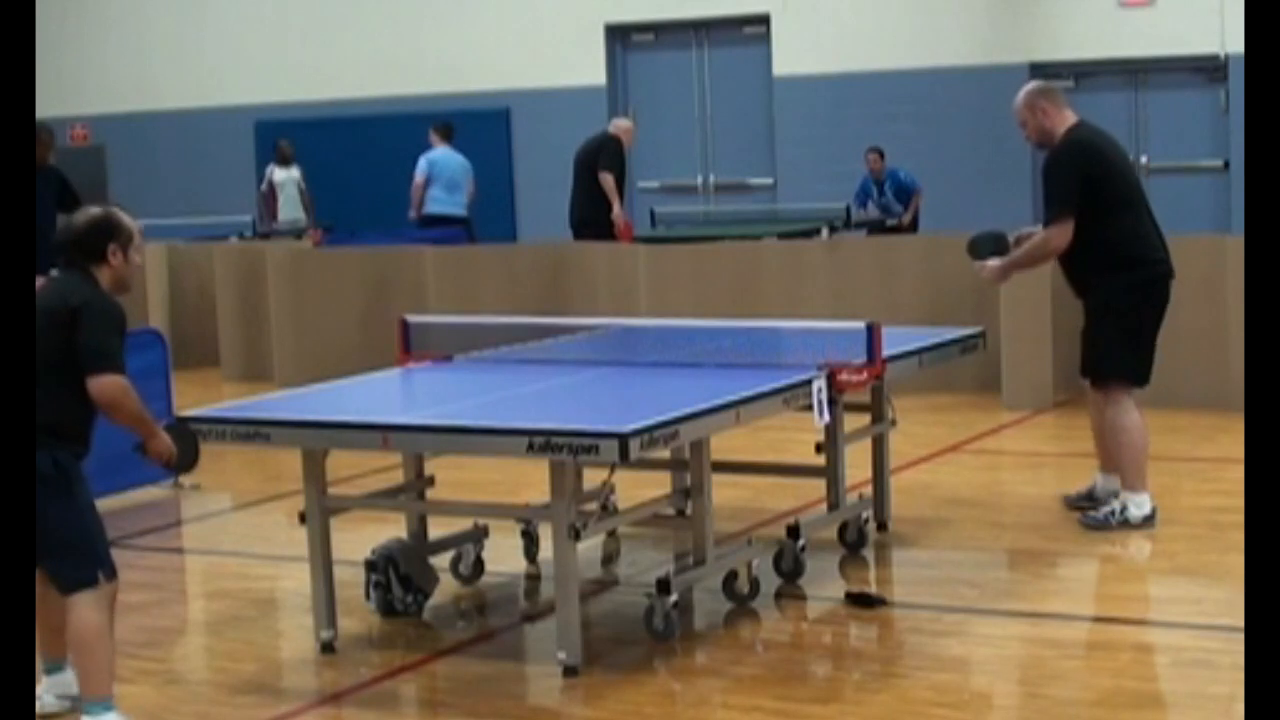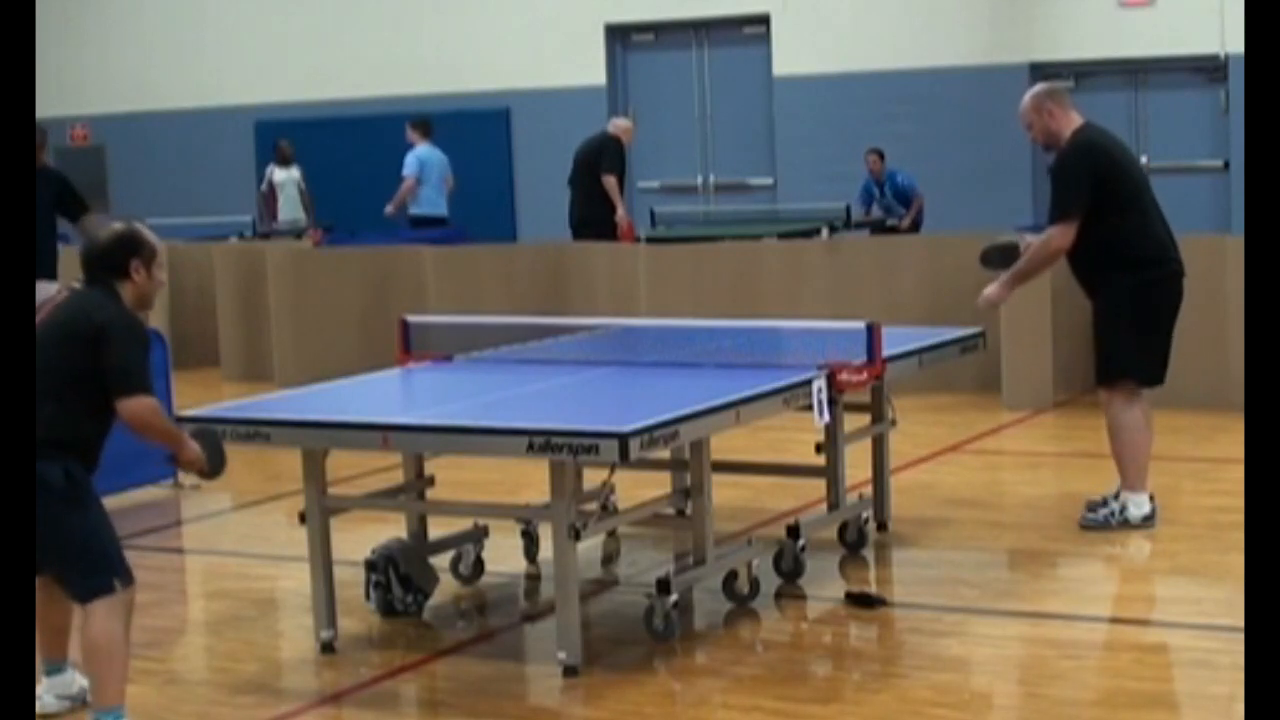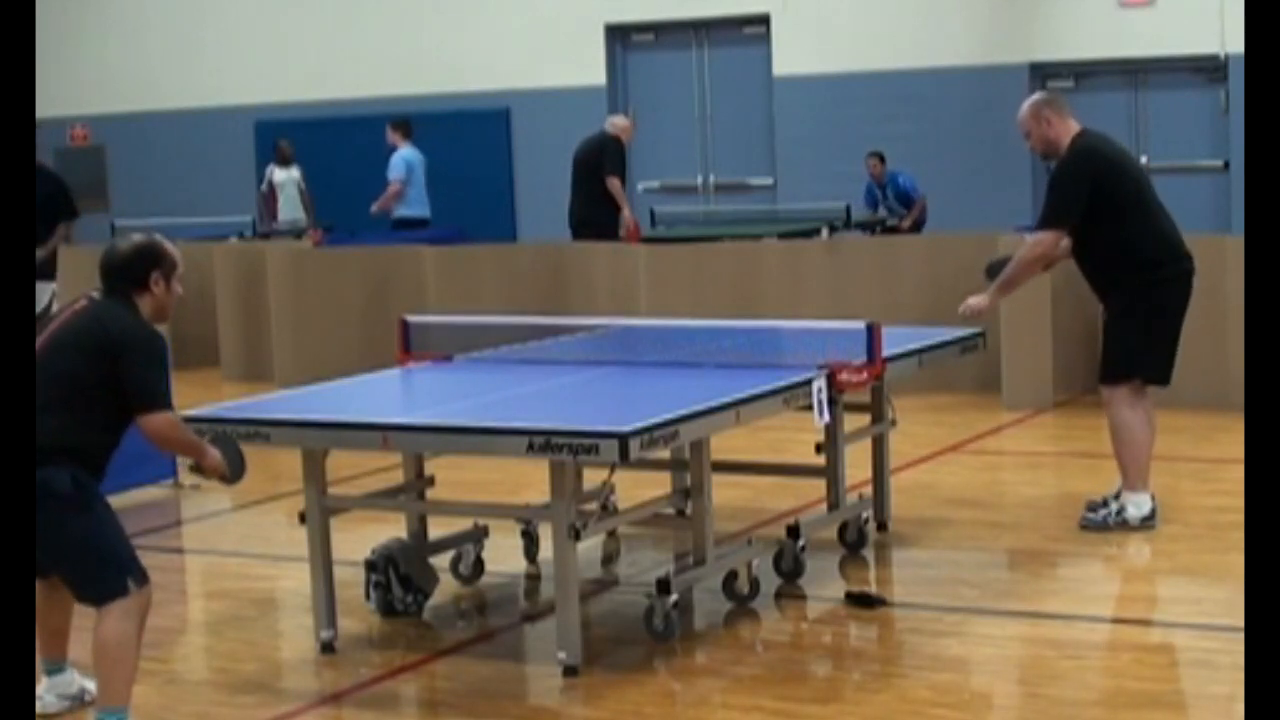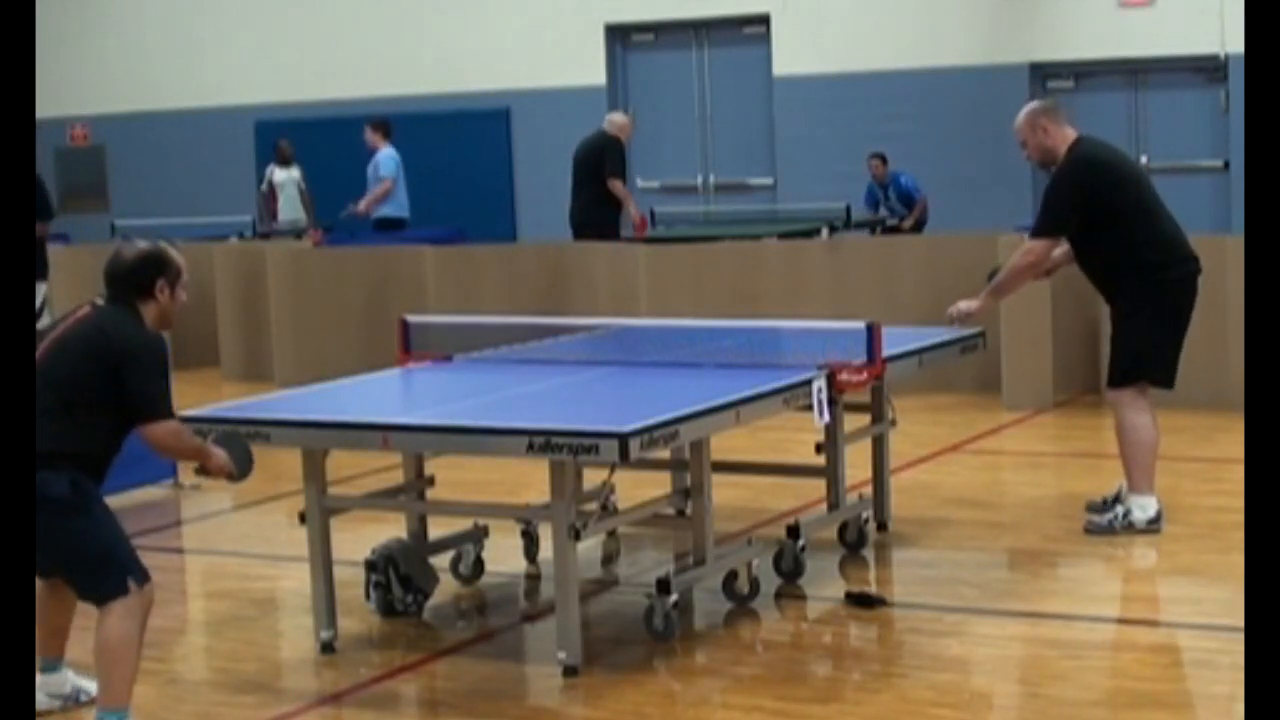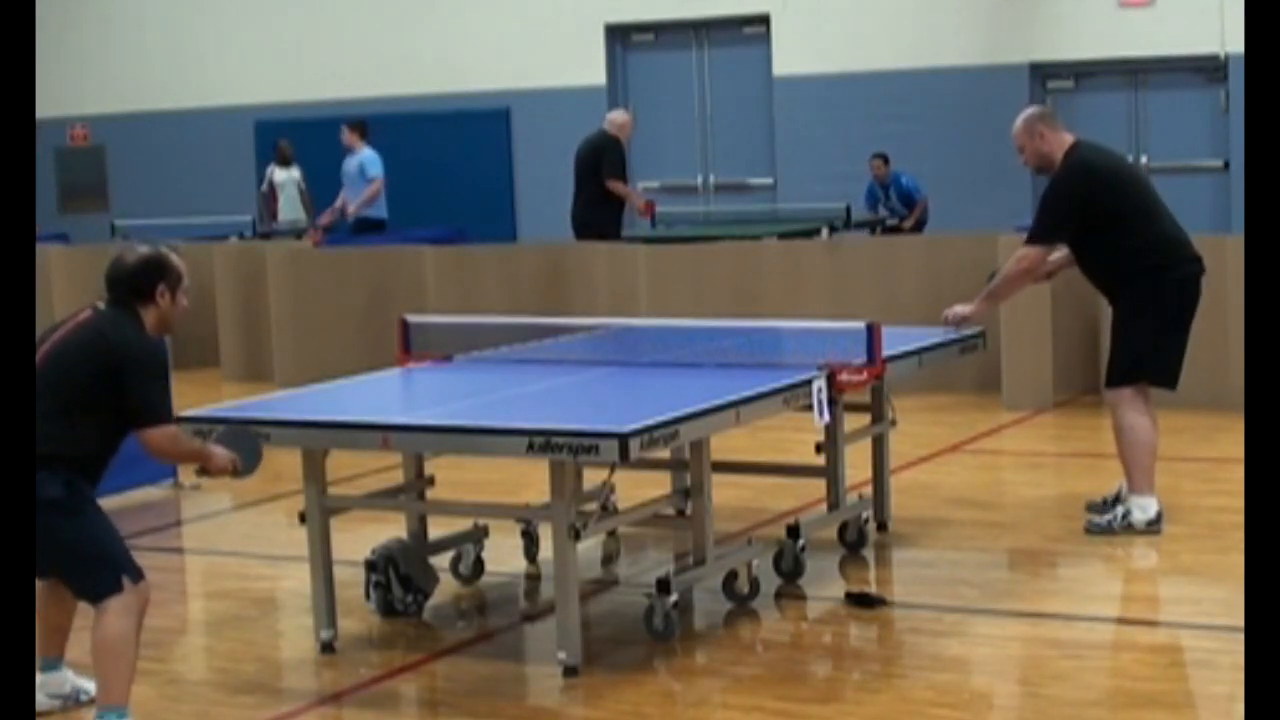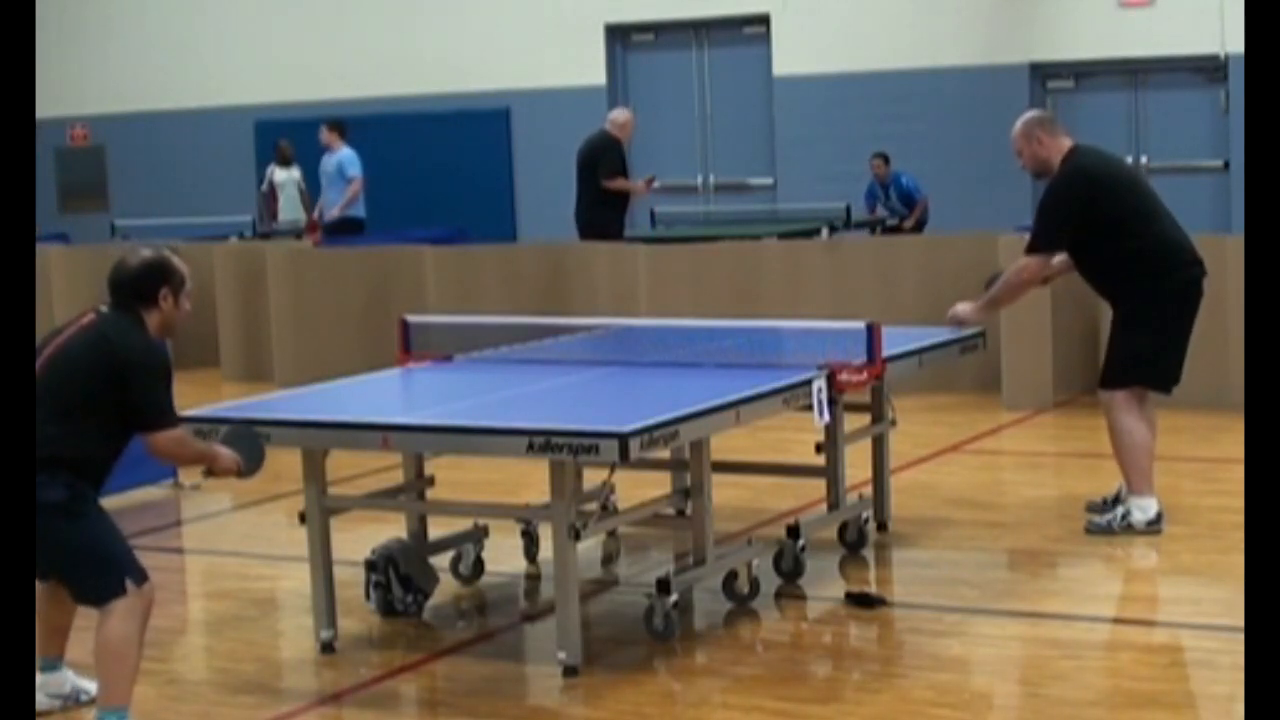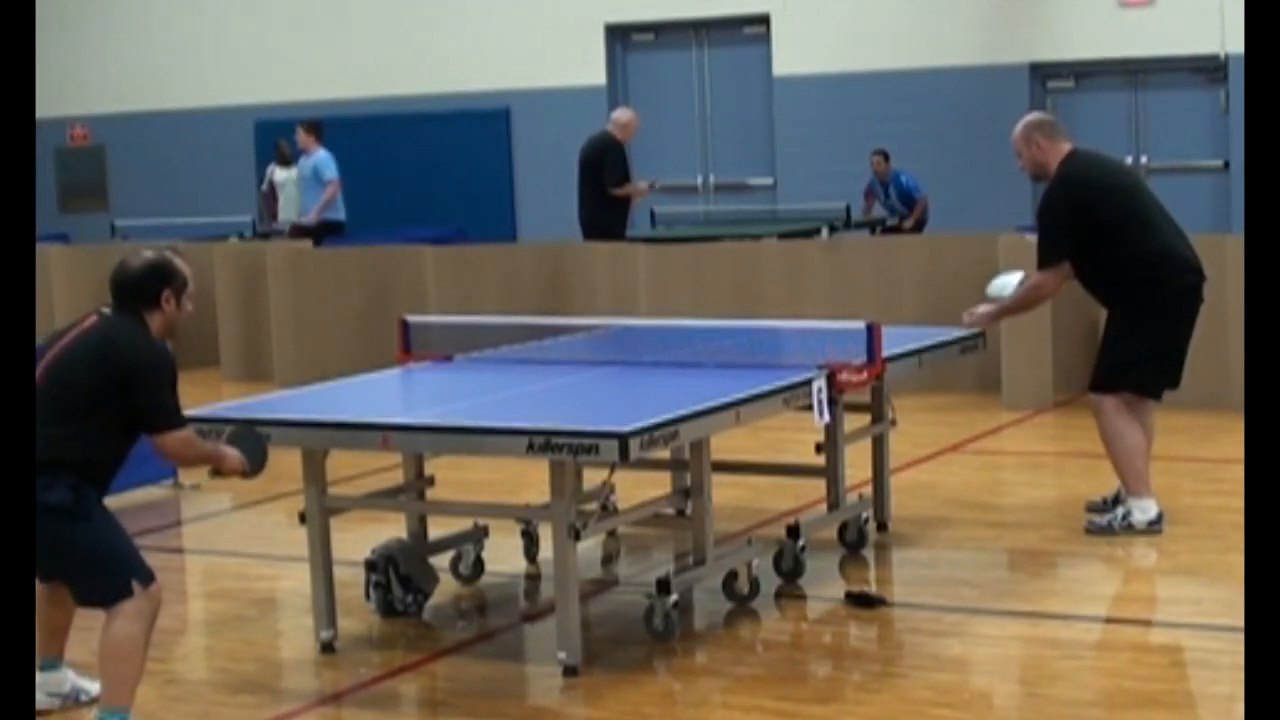
dt=0.7s
person 1, frame 1
left shoulder: (54, 295)
right shoulder: (95, 305)
right elbow: (106, 388)
right wrist: (153, 434)
left hip: (43, 454)
right hip: (45, 457)
left knee: (55, 567)
right knee: (91, 583)
person 1, frame 2
left shoulder: (68, 308)
right shoulder: (118, 323)
right elbow: (136, 409)
right wrist: (181, 444)
left hip: (45, 463)
right hip: (48, 469)
left knee: (58, 569)
right knee: (108, 591)
person 1, frame 3
left shoulder: (82, 315)
right shoulder: (136, 335)
right elbow: (156, 423)
right wrist: (202, 452)
left hip: (45, 470)
right hip: (50, 477)
left knee: (60, 570)
right knee: (125, 594)
person 1, frame 4
left shoulder: (86, 321)
right shoulder: (138, 342)
right elbow: (160, 433)
right wrist: (207, 454)
left hip: (46, 473)
right hip: (48, 481)
left knee: (63, 568)
right knee: (128, 593)
person 1, frame 5
left shoulder: (88, 326)
right shoulder: (138, 346)
right elbow: (158, 437)
right wrist: (207, 455)
left hip: (45, 477)
right hip: (46, 483)
left knee: (64, 569)
right knee: (123, 591)
left ankle: (52, 682)
person 1, frame 6
left shoulder: (90, 329)
right shoulder: (140, 350)
right elbow: (166, 443)
right wrist: (213, 456)
left hip: (46, 479)
right hip: (48, 487)
left knee: (63, 569)
right knee: (128, 594)
person 1, frame 7
left shoulder: (93, 330)
right shoulder: (145, 352)
right elbow: (174, 444)
right wrist: (220, 456)
left hip: (45, 482)
right hip: (51, 490)
left knee: (63, 569)
right knee: (135, 596)
left ankle: (52, 682)
person 2, frame 1
left shoulder: (1066, 155)
right shoulder: (1093, 142)
left elbow: (1058, 239)
left wrist: (1006, 266)
right wrist: (1033, 236)
left hip: (1125, 284)
right hip: (1136, 277)
left knee: (1114, 390)
right knee: (1102, 385)
left ankle: (1137, 503)
right ankle: (1110, 485)
person 2, frame 2
left shoulder: (1075, 156)
right shoulder: (1097, 144)
left elbow: (1060, 239)
left wrist: (1007, 283)
right wrist: (1036, 250)
left hip: (1134, 284)
right hip: (1148, 278)
left knee: (1118, 390)
right knee: (1128, 389)
left ankle: (1136, 504)
right ankle: (1133, 491)
person 2, frame 3
left shoulder: (1077, 164)
right shoulder: (1093, 153)
left elbow: (1042, 245)
left wrist: (991, 295)
right wrist: (1054, 257)
left hip: (1147, 285)
right hip: (1155, 279)
left knee: (1119, 390)
right knee: (1132, 388)
left ankle: (1137, 505)
right ankle: (1134, 492)
person 2, frame 4
left shoulder: (1075, 171)
right shoulder: (1091, 159)
left elbow: (1033, 253)
left wrist: (982, 301)
right wrist: (1055, 261)
left hip: (1154, 286)
right hip: (1159, 281)
left knee: (1127, 393)
right knee: (1131, 390)
left ankle: (1143, 507)
right ankle: (1136, 491)
person 2, frame 5
left shoulder: (1072, 177)
right shoulder: (1089, 164)
left elbow: (1027, 260)
left wrist: (978, 306)
right wrist: (1054, 263)
left hip: (1158, 285)
right hip: (1163, 280)
left knee: (1125, 393)
right knee: (1133, 390)
left ankle: (1143, 507)
right ankle: (1136, 492)
person 2, frame 6
left shoulder: (1069, 184)
right shoulder: (1089, 168)
left elbow: (1029, 269)
left wrist: (978, 309)
right wrist: (1055, 268)
left hip: (1157, 289)
right hip: (1169, 282)
left knee: (1119, 394)
right knee: (1134, 391)
left ankle: (1142, 508)
right ankle: (1136, 492)
person 2, frame 7
left shoulder: (1062, 191)
right shoulder: (1093, 170)
left elbow: (1048, 283)
left wrist: (994, 313)
right wrist: (1044, 276)
left hip: (1154, 293)
right hip: (1175, 283)
left knee: (1109, 398)
right knee: (1133, 393)
left ankle: (1143, 509)
right ankle: (1135, 492)
